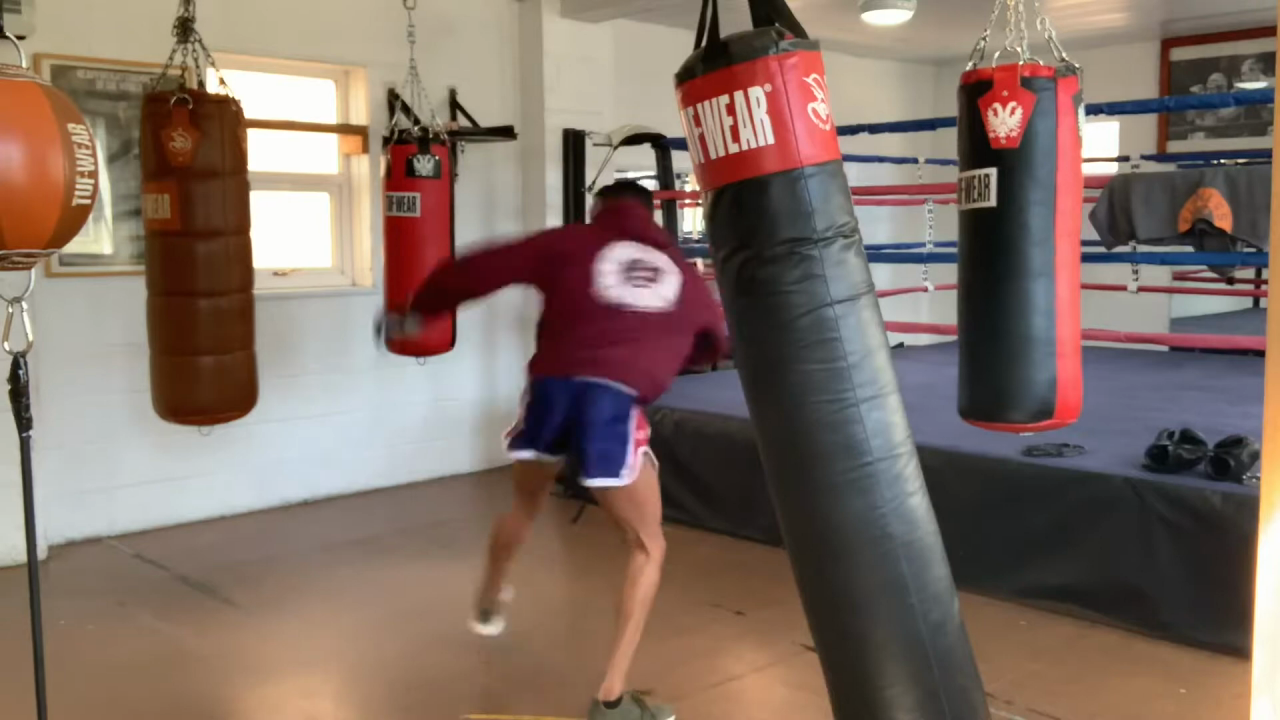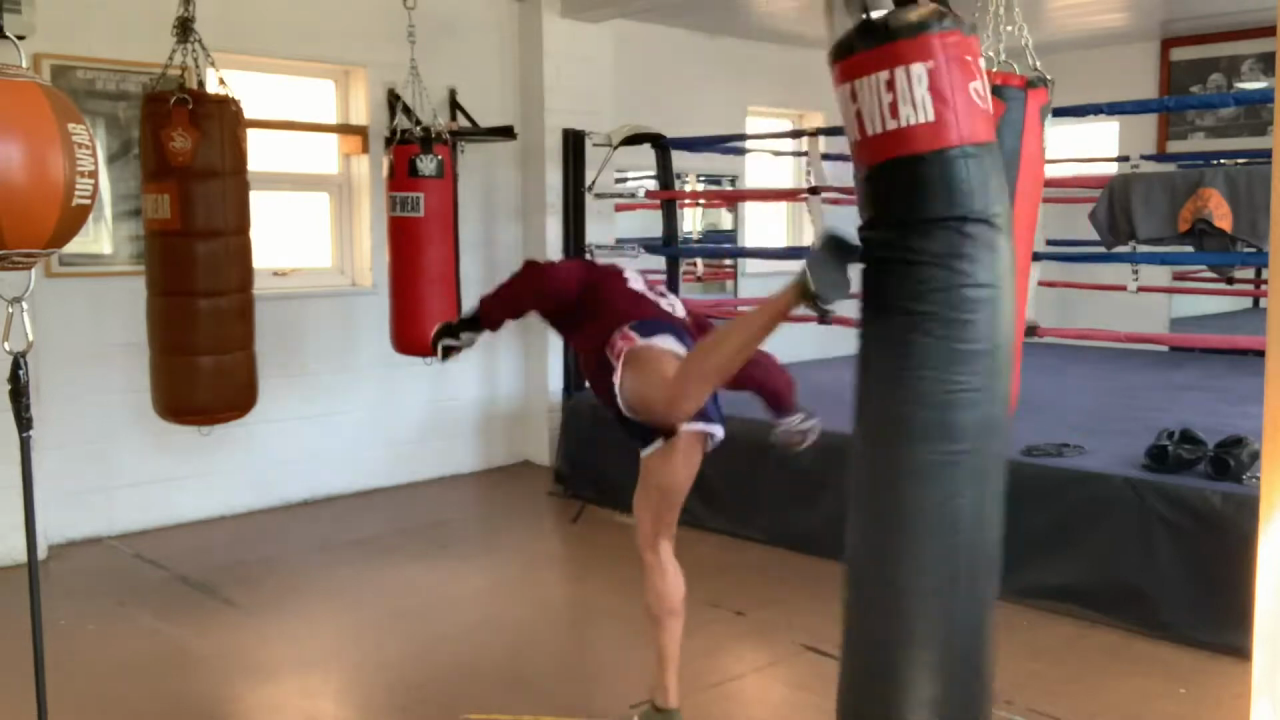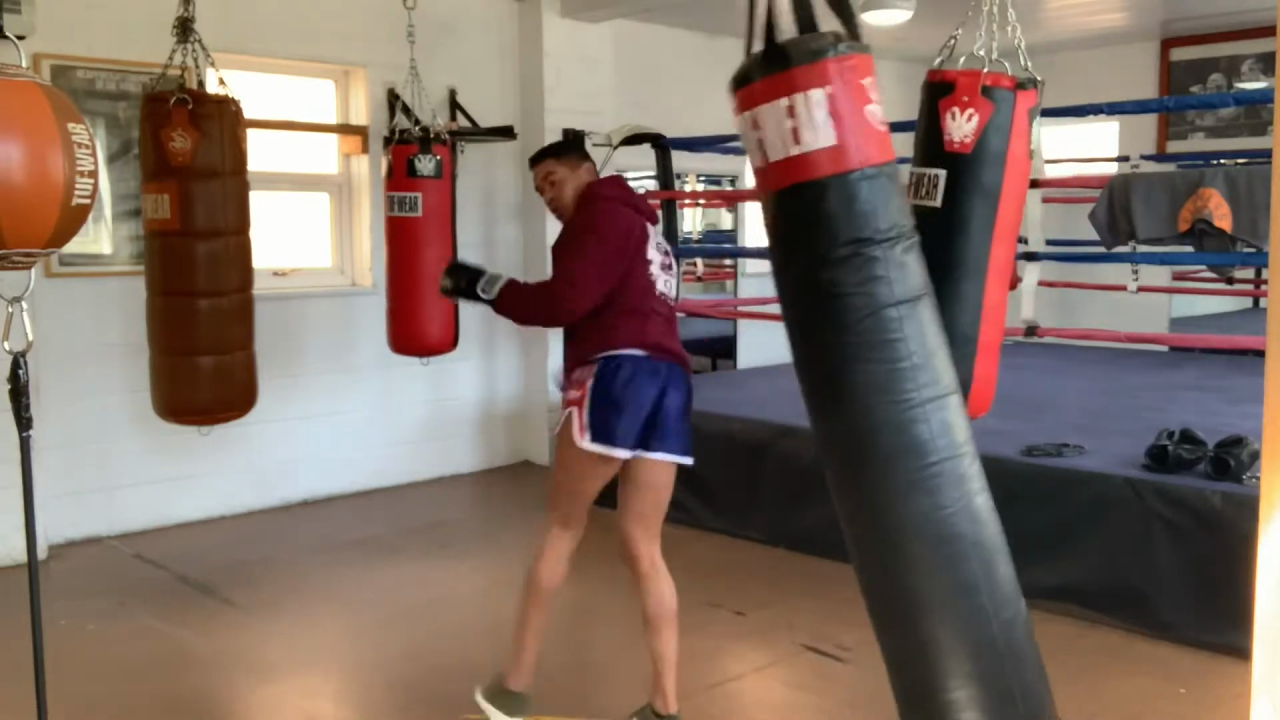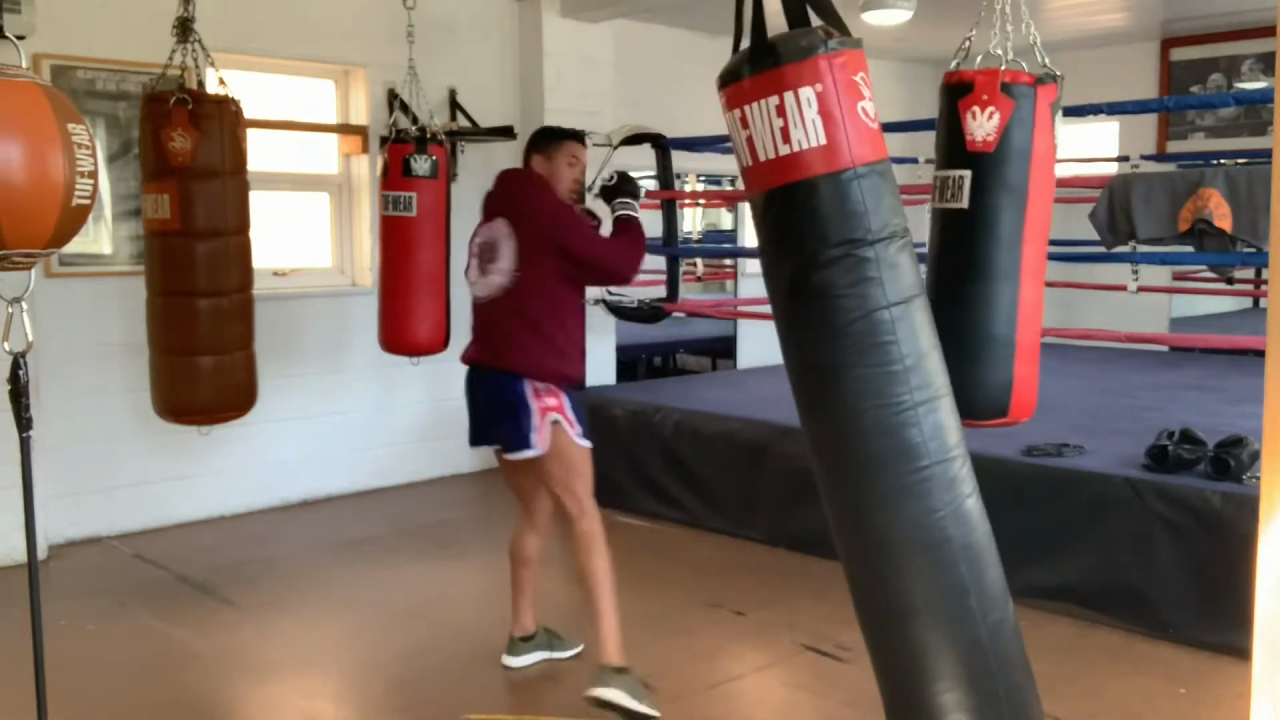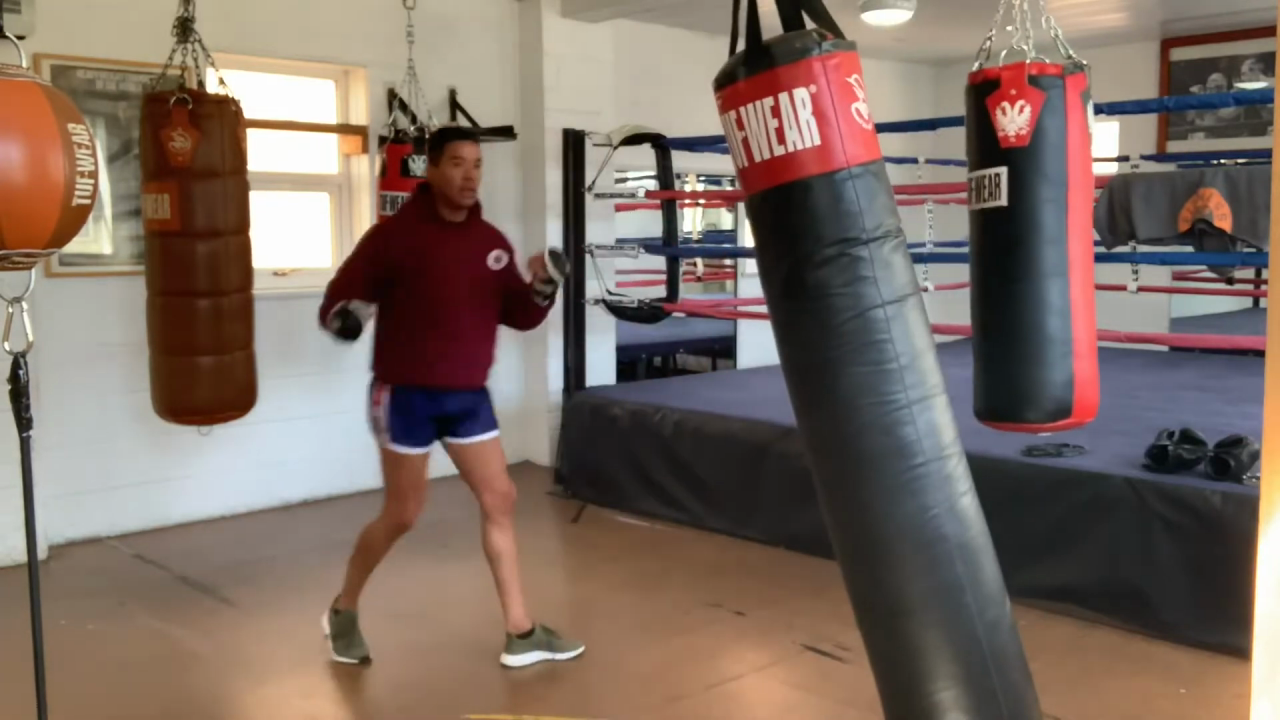
dt=0.4s
person 1, frame 1
left shoulder: (571, 243)
right shoulder: (683, 273)
left elbow: (480, 268)
right elbow: (713, 346)
left wrist: (417, 308)
left hip: (553, 392)
right hip: (613, 408)
left knee: (525, 506)
right knee: (647, 551)
left ankle: (488, 604)
person 1, frame 2
left shoulder: (587, 280)
right shoulder: (662, 301)
left elbow: (543, 281)
left wrist: (477, 319)
right wrist: (789, 406)
left hip: (642, 346)
left knee: (670, 399)
right knee: (654, 544)
left ankle: (802, 284)
person 1, frame 3
left shoulder: (604, 212)
right shoulder: (637, 225)
left elbow: (565, 301)
left wrist: (488, 286)
left hip: (614, 375)
right hip: (669, 381)
left knee: (562, 531)
right knee: (645, 548)
person 1, frame 4
left shoulder: (497, 221)
right shoulder: (553, 216)
right elbow: (619, 265)
right wrist: (626, 206)
left hip: (490, 378)
right hip: (535, 384)
left knee: (535, 513)
right knee: (584, 518)
left ankle: (523, 634)
right ankle: (614, 667)
person 1, frame 5
left shoulder: (491, 241)
right shoulder: (398, 233)
left elbow: (519, 313)
right elbow: (342, 292)
left wrist: (543, 287)
right wrist: (346, 314)
left hip: (467, 394)
right hip: (408, 393)
left knee: (500, 501)
right knee: (400, 517)
left ankle: (520, 632)
right ankle: (343, 609)
